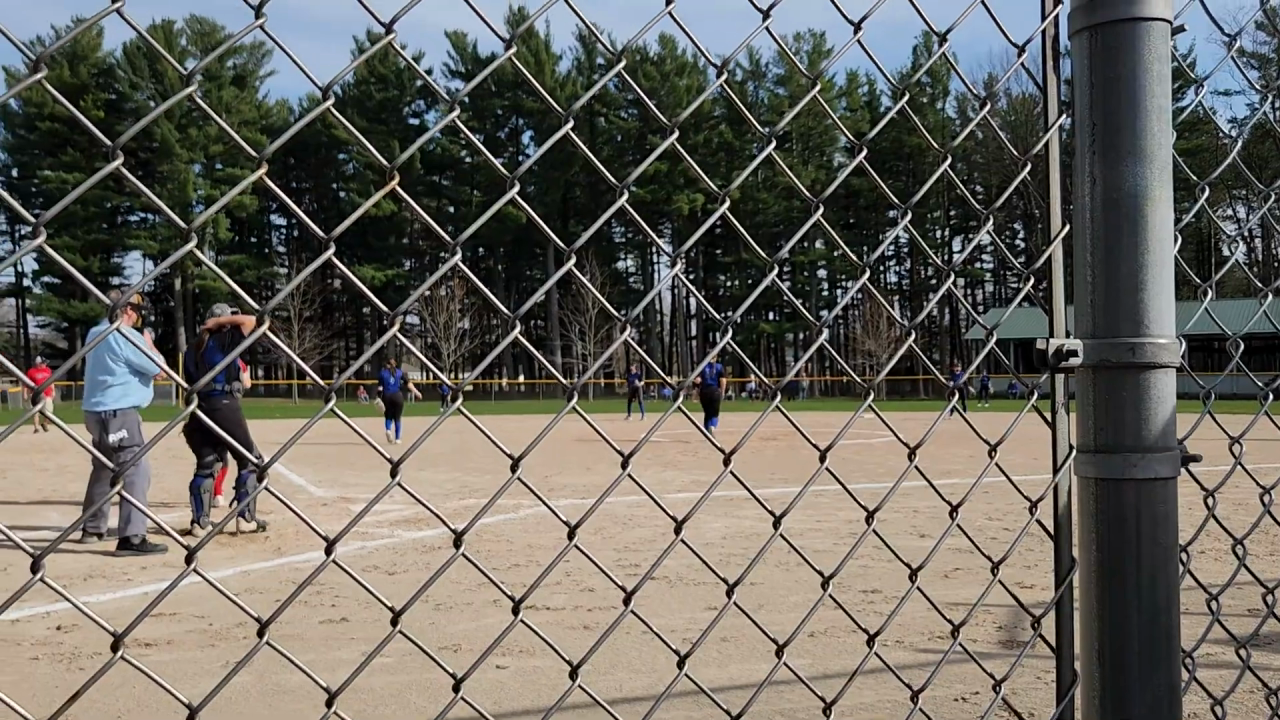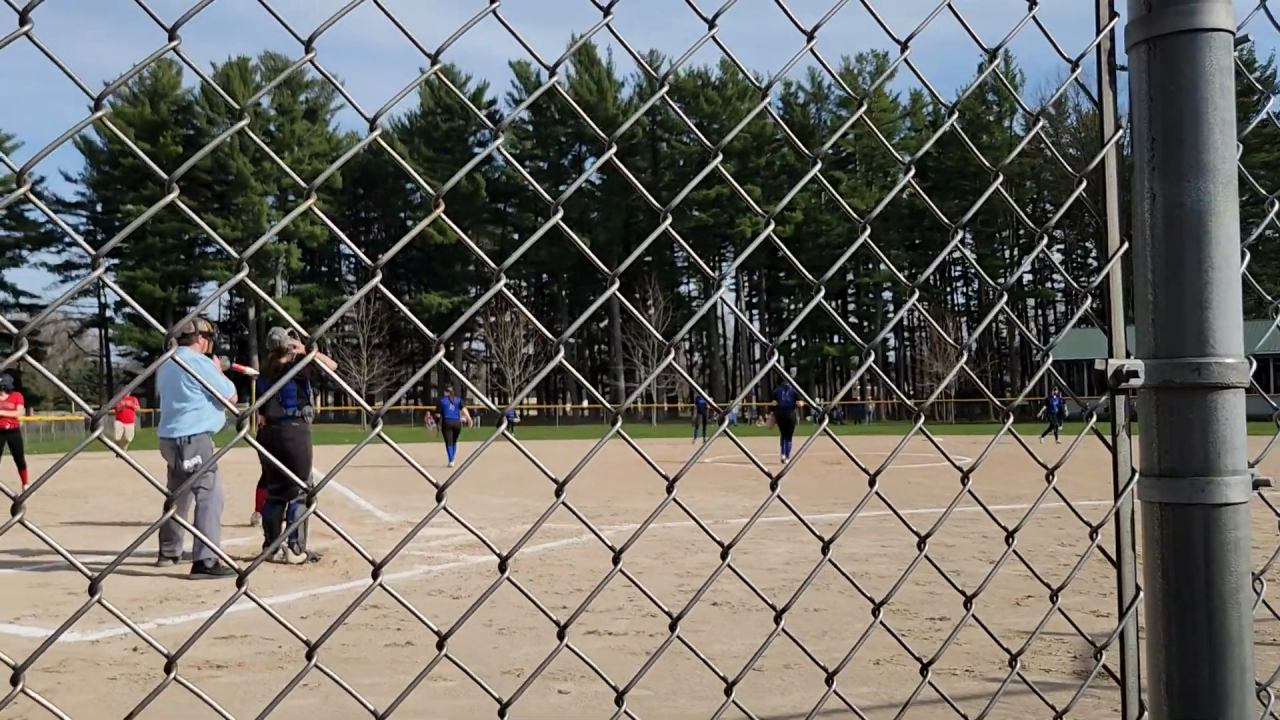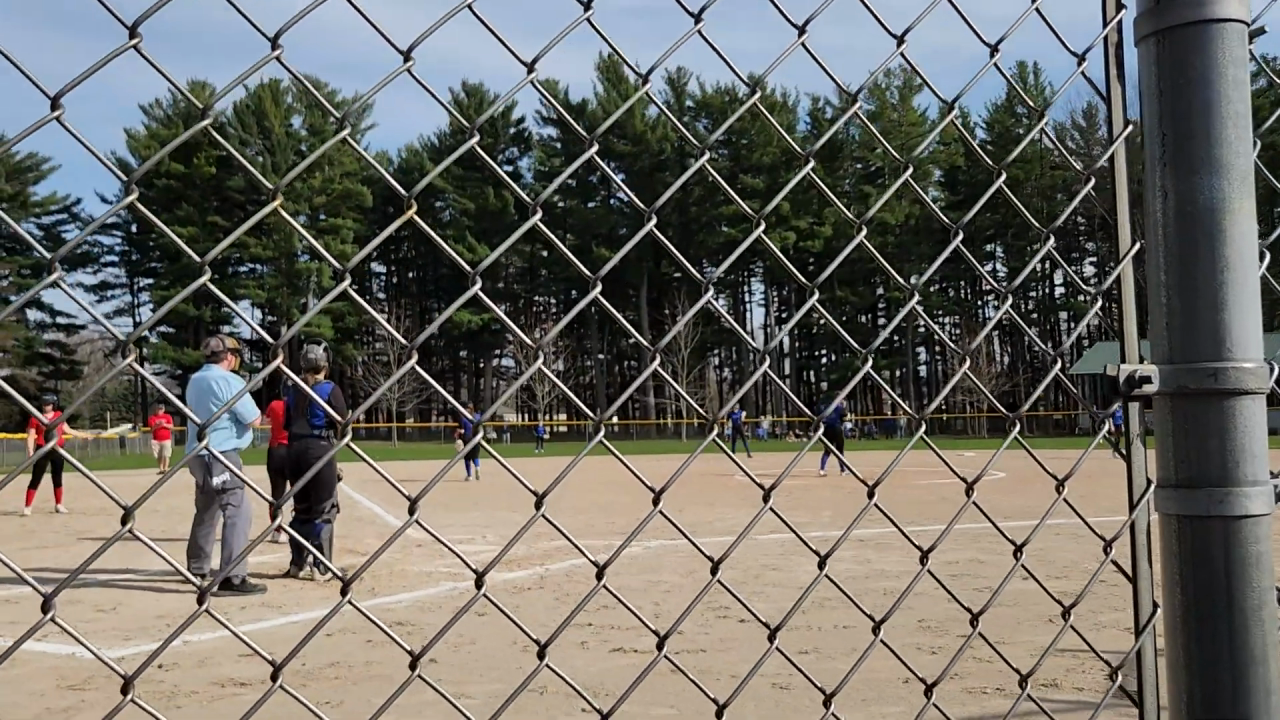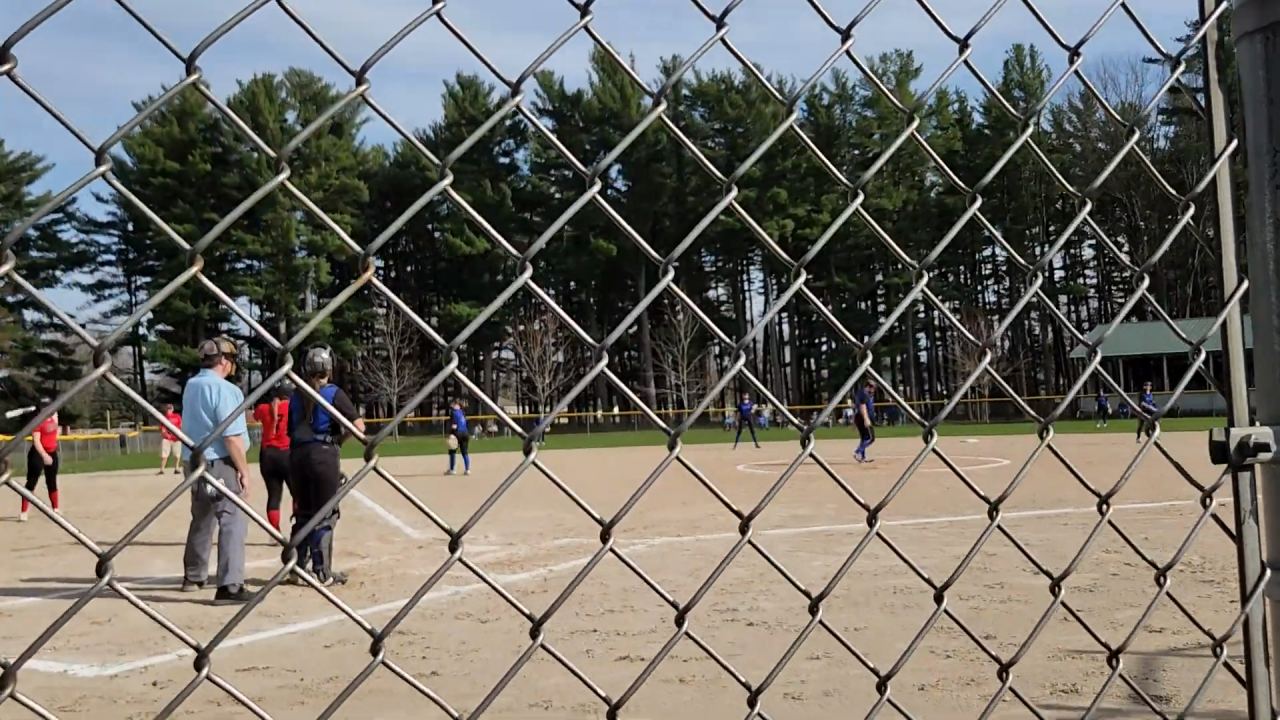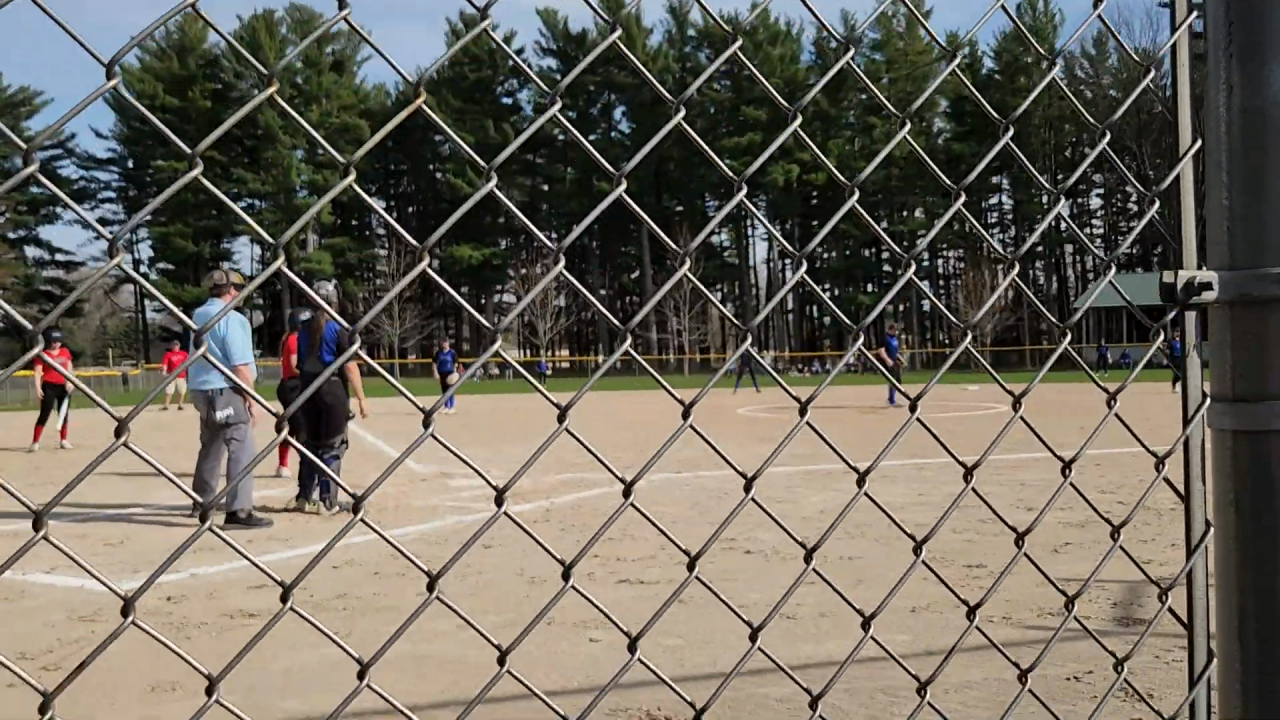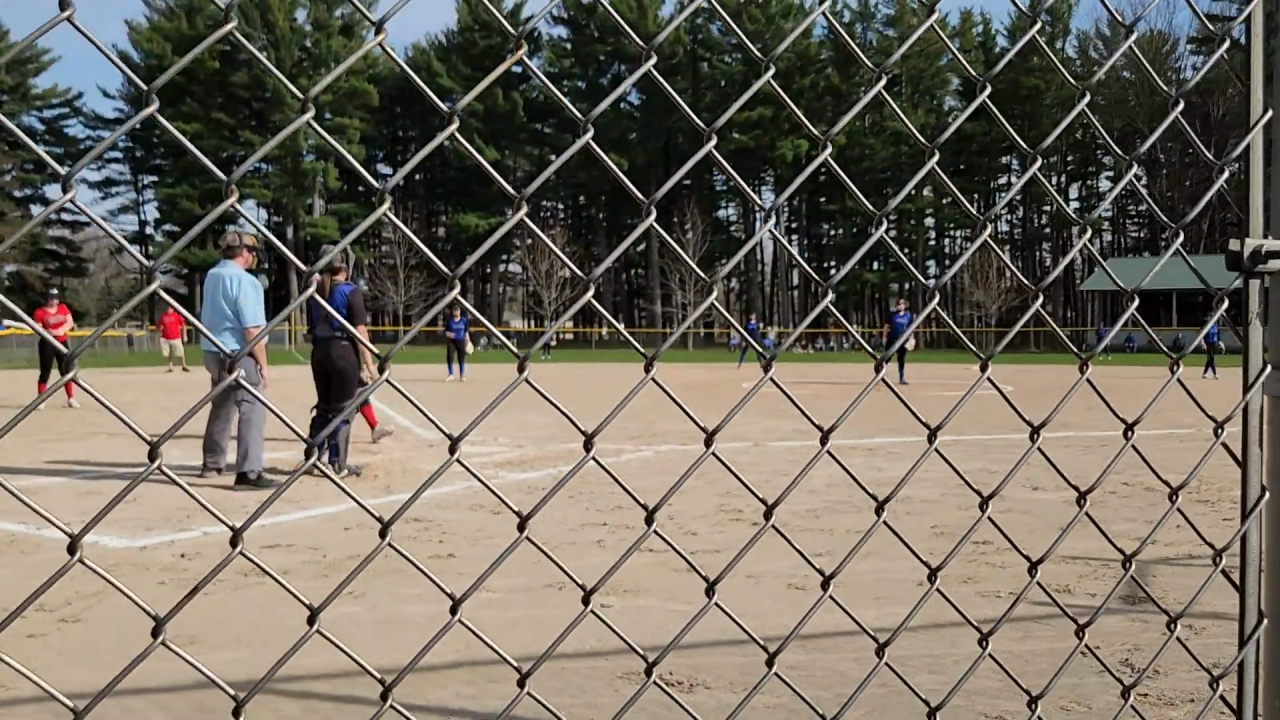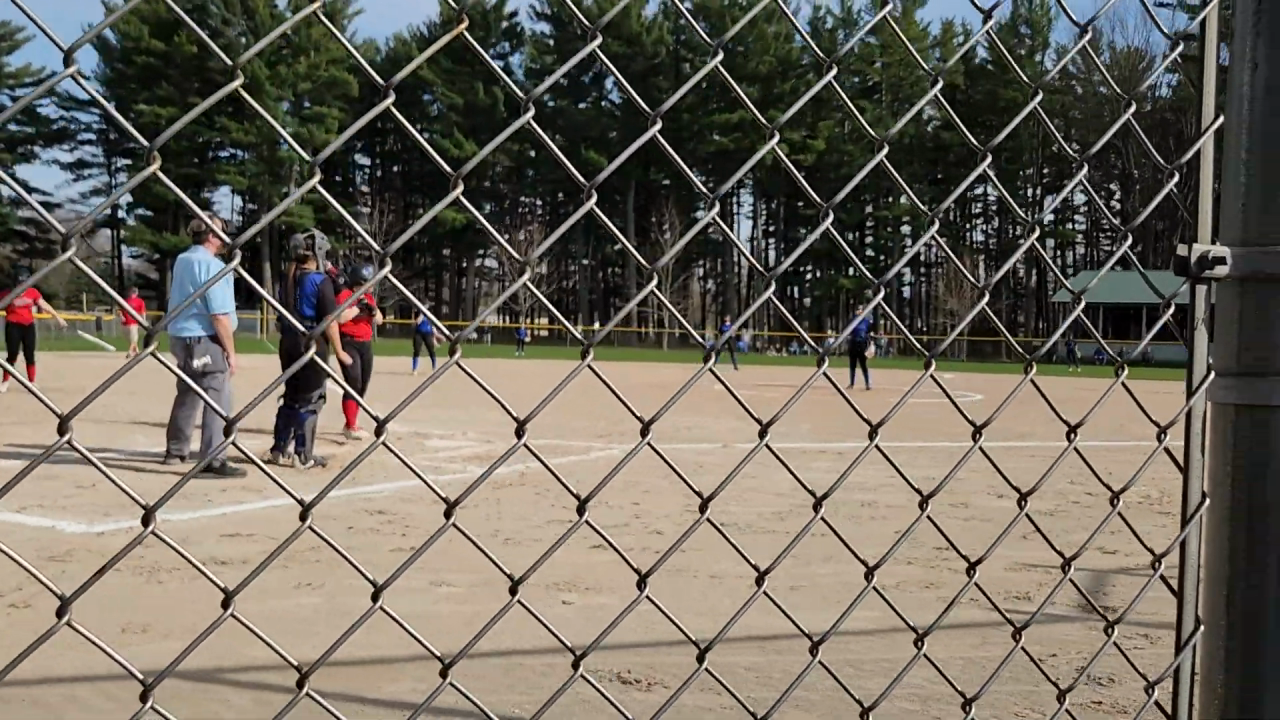
dt=0.7s
person 1, frame 1
left shoulder: (95, 334)
right shoulder: (125, 335)
right elbow: (160, 370)
left wrist: (152, 361)
right wrist: (149, 345)
left hip: (97, 412)
right hip: (118, 413)
left knee: (103, 470)
right knee: (136, 472)
left ankle: (92, 528)
right ankle: (131, 538)
person 1, frame 2
left shoulder: (167, 364)
right shoulder: (199, 363)
right elbow: (231, 396)
right wrist: (218, 370)
left hip: (170, 438)
right hip: (193, 439)
left knee: (178, 495)
right knee: (210, 496)
left ankle: (168, 552)
right ankle: (205, 561)
person 1, frame 3
left shoulder: (194, 380)
right shoulder: (229, 381)
right elbow: (254, 420)
right wrist: (245, 395)
left hip: (198, 454)
right hip: (221, 456)
left knee: (206, 513)
right knee: (237, 513)
left ankle: (196, 568)
right ankle: (232, 578)
person 1, frame 4
left shoulder: (191, 386)
right shoulder: (225, 389)
right elbow: (232, 437)
right wrist: (244, 471)
left hip: (194, 462)
right hip: (217, 463)
left knee: (202, 520)
right knee: (233, 521)
left ankle: (193, 577)
right ankle: (229, 587)
person 1, frame 5
left shoulder: (197, 315)
right shoulder: (233, 319)
right elbow: (240, 366)
right wrist: (252, 401)
left hip: (201, 390)
right hip: (226, 392)
left knee: (210, 448)
right knee: (242, 449)
left ankle: (202, 503)
right ankle: (238, 512)
person 1, frame 6
left shoulder: (211, 276)
right shoulder: (244, 280)
left elbow: (217, 316)
right elbow: (252, 329)
right wrist: (263, 364)
left hip: (213, 351)
right hip: (237, 354)
left knee: (221, 408)
right knee: (252, 410)
left ankle: (212, 464)
right ankle: (248, 473)
person 1, frame 7
left shoulder: (181, 261)
right shoulder: (213, 266)
right elbow: (220, 316)
right wrist: (231, 352)
left hip: (180, 337)
right hip: (205, 340)
left knee: (186, 396)
right knee: (218, 398)
left ankle: (175, 450)
right ankle: (213, 462)
person 2, frame 1
left shoulder: (192, 350)
right shoulder: (224, 341)
right elbow: (250, 321)
left wrist: (189, 421)
right wrist: (220, 322)
left hip: (200, 409)
right hip: (225, 407)
left knee: (205, 466)
right knee: (249, 460)
left ankle: (199, 523)
right ankle: (246, 517)
person 2, frame 2
left shoulder: (263, 376)
right shoulder: (295, 369)
left elbow: (263, 412)
right elbow: (331, 366)
right wrist: (305, 351)
left hip: (270, 433)
right hip: (295, 432)
left knee: (275, 491)
right knee: (299, 491)
left ankle: (272, 547)
right ankle: (296, 550)
person 2, frame 3
left shoulder: (294, 392)
right shoulder: (330, 389)
left elbow: (288, 425)
left hip: (295, 450)
right hip: (320, 450)
left knee: (302, 509)
right knee: (324, 510)
left ankle: (298, 564)
right ankle: (322, 568)
person 2, frame 4
left shoulder: (296, 396)
right shoulder: (333, 393)
left elbow: (291, 431)
right elbow: (359, 426)
right wrist: (341, 431)
left hip: (297, 455)
right hip: (324, 455)
left knee: (303, 514)
right knee: (325, 516)
left ankle: (298, 569)
right ankle: (322, 573)
person 2, frame 5
left shoulder: (304, 328)
right shoulder: (338, 327)
left elbow: (301, 364)
right elbow: (350, 366)
left wrist: (308, 388)
right wrist: (361, 398)
left hip: (308, 388)
right hip: (333, 388)
left knee: (312, 443)
right knee: (332, 446)
left ankle: (305, 497)
right ankle: (329, 502)
person 2, frame 6
left shoulder: (317, 292)
right shoulder: (350, 291)
left elbow: (313, 328)
right elbow: (359, 331)
right wrist: (368, 363)
left hip: (319, 352)
right hip: (344, 352)
left knee: (324, 407)
right knee: (342, 410)
left ankle: (315, 460)
right ankle: (338, 465)
person 2, frame 7
left shoulder: (287, 280)
right shoulder: (320, 280)
left elbow: (284, 315)
right elbow: (329, 321)
right wrist: (339, 351)
left hip: (288, 341)
right hip: (313, 342)
left knee: (291, 397)
right knee: (310, 400)
left ankle: (279, 450)
right ankle: (303, 455)
